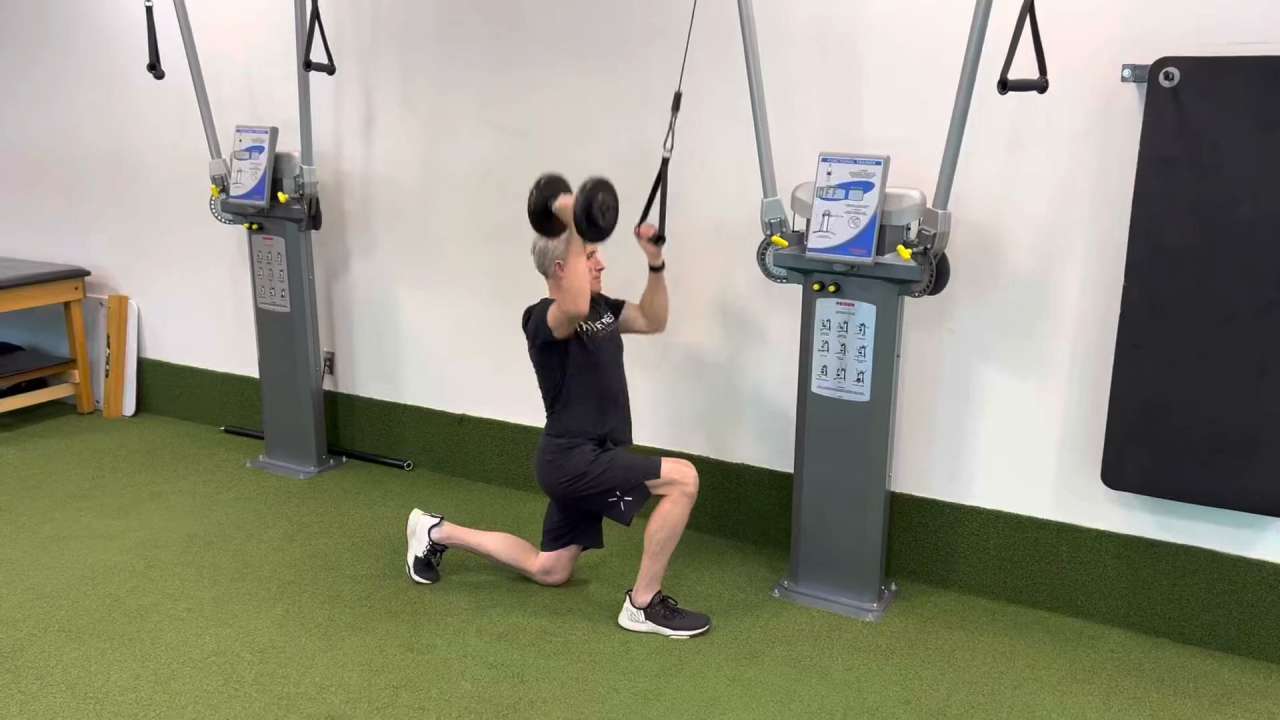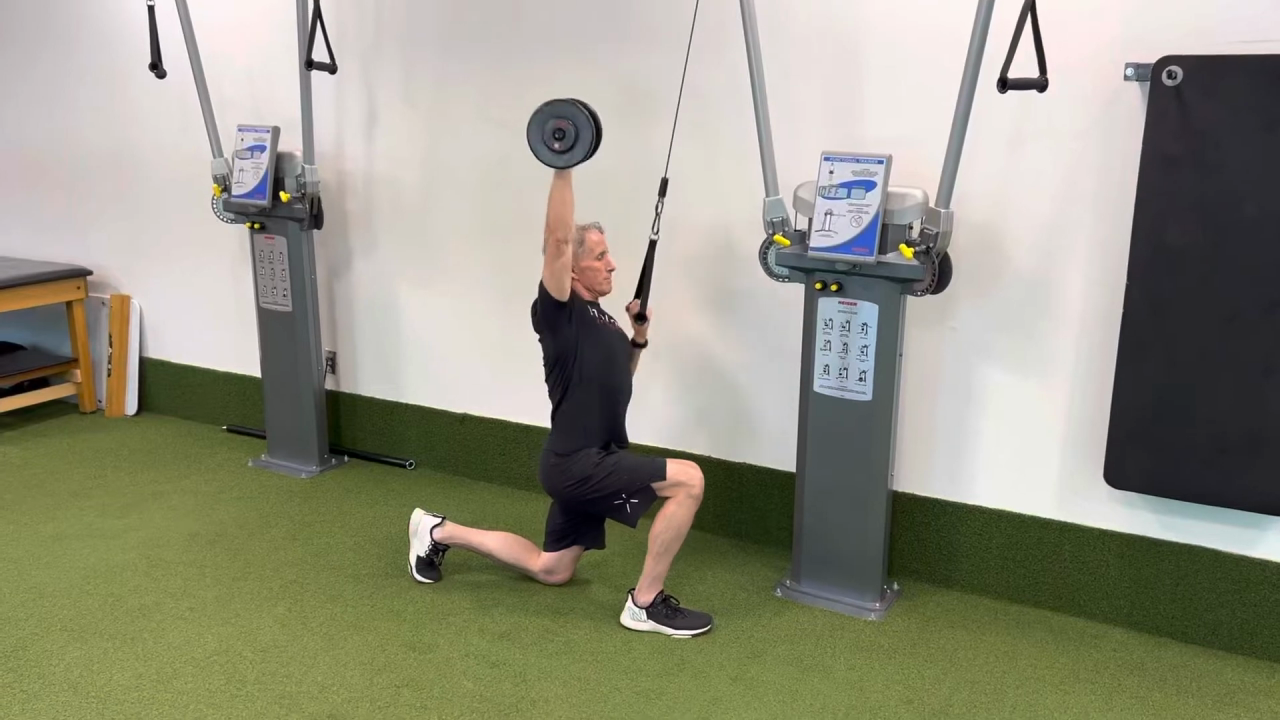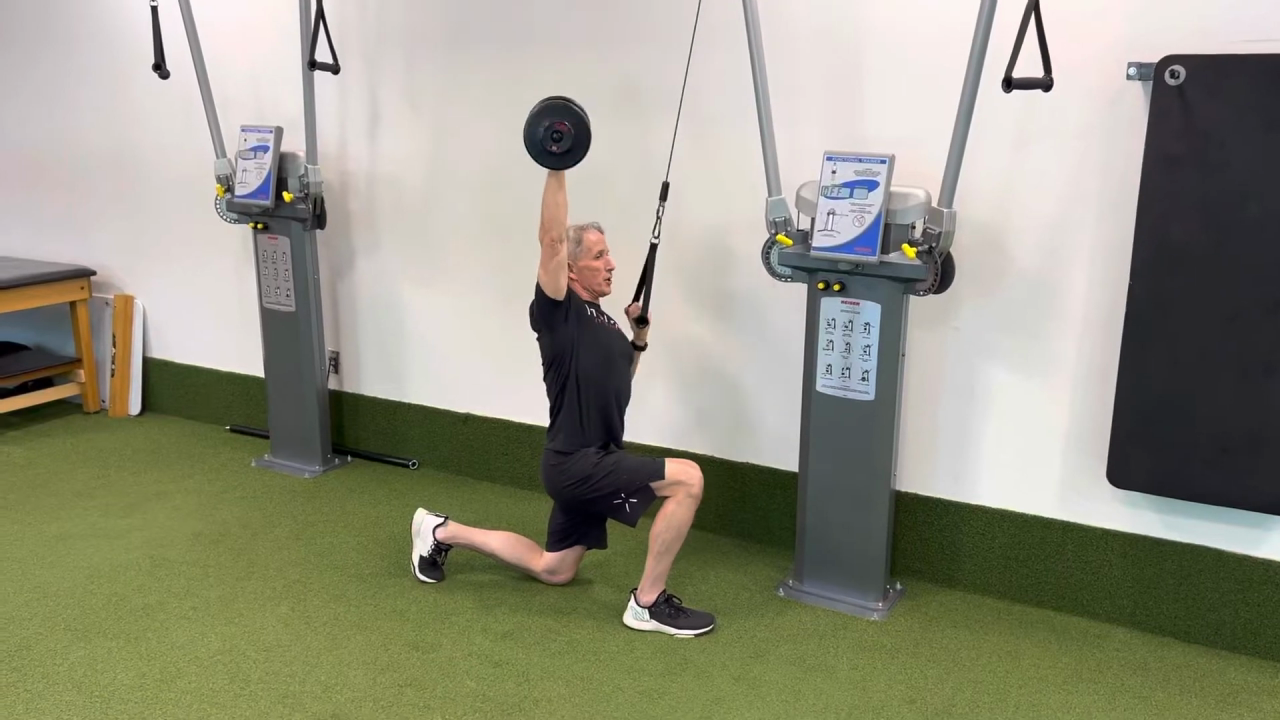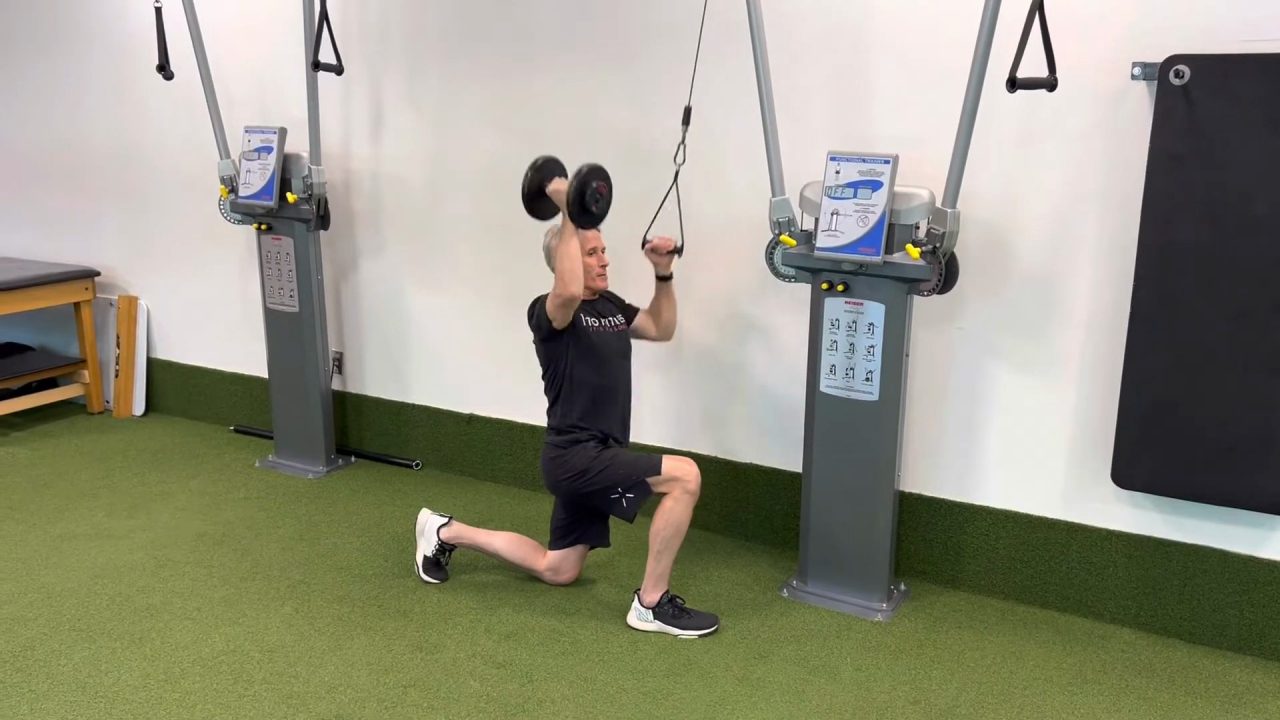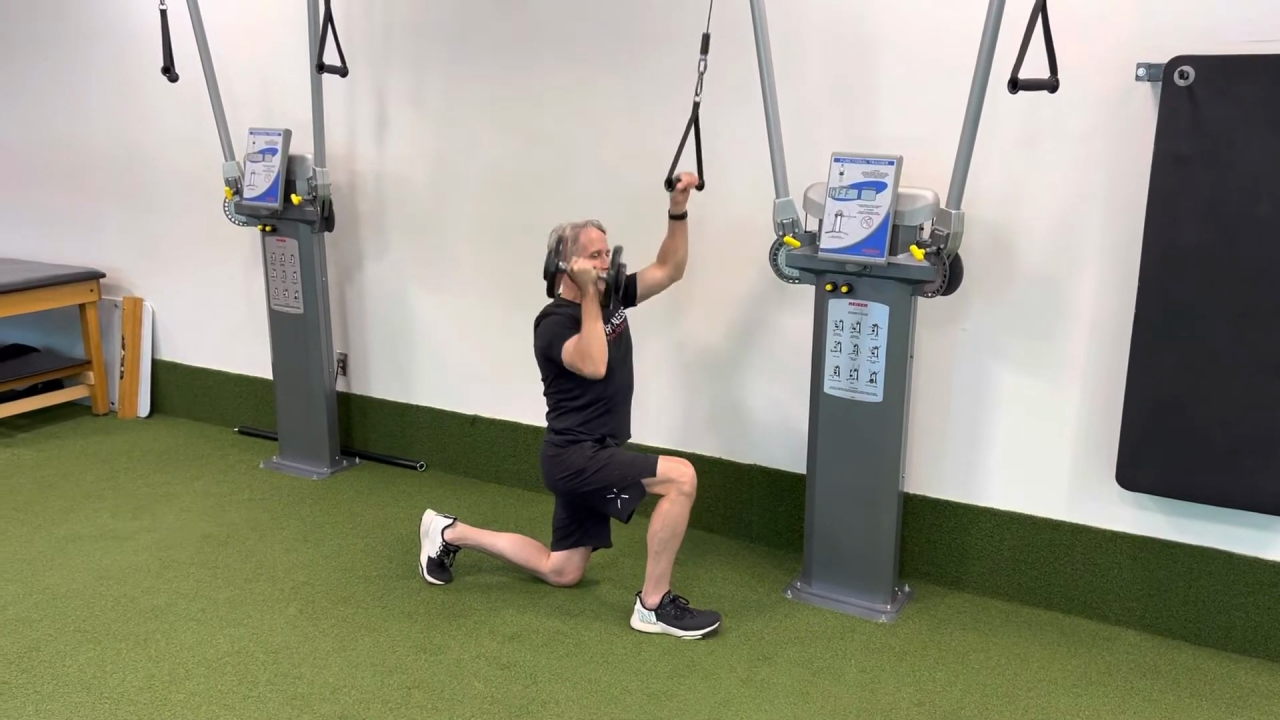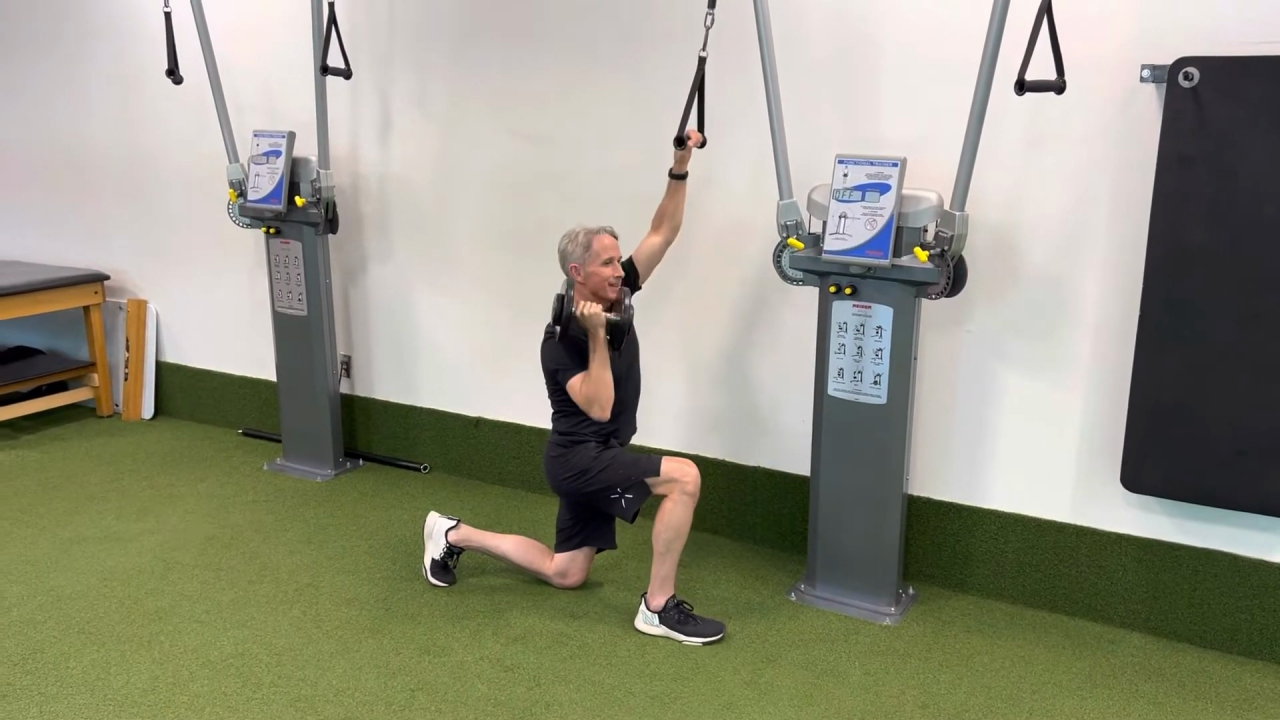
dt=0.4s
person 1, frame 1
left shoulder: (600, 306)
right shoulder: (542, 318)
left elbow: (655, 321)
right elbow: (574, 308)
left wrist: (654, 259)
right wrist: (572, 227)
left hip: (585, 460)
right hip: (574, 460)
left knee: (548, 570)
right knee: (682, 479)
left ankle: (437, 533)
right ankle: (643, 604)
person 1, frame 2
left shoulder: (597, 320)
right shoulder: (557, 310)
right elbow: (558, 240)
left wrist: (638, 336)
right wrist: (562, 167)
left hip: (588, 461)
right hip: (578, 464)
left knee: (550, 570)
right knee: (688, 480)
left ankle: (439, 533)
right ankle: (646, 604)
person 1, frame 3
left shoulder: (599, 318)
right shoulder: (556, 310)
right elbow: (551, 239)
left wrist: (638, 339)
right wrist: (556, 168)
left hip: (590, 460)
right hip: (577, 463)
left knee: (553, 569)
right knee: (687, 479)
left ankle: (442, 532)
right ankle: (648, 602)
person 1, frame 4
left shoulder: (609, 305)
right shoulder: (548, 313)
left elbow: (663, 329)
right elbow: (568, 292)
left wrist: (663, 273)
right wrist: (568, 217)
left hip: (594, 455)
right hip: (576, 456)
left knee: (556, 570)
right knee: (684, 476)
left ankle: (446, 534)
right ankle: (652, 603)
person 1, frame 5
left shoulder: (611, 295)
right shoulder: (553, 323)
left elbow: (670, 269)
right elbow: (594, 366)
left wrist: (677, 210)
right wrist: (589, 295)
left hip: (593, 456)
right hip: (575, 457)
left knee: (561, 571)
right knee: (680, 477)
left ankle: (450, 533)
right ankle: (654, 604)
person 1, frame 6
left shoulder: (615, 296)
right shoulder: (562, 340)
left elbow: (663, 232)
right elbow: (600, 408)
left wrist: (681, 166)
right wrist: (597, 339)
left hip: (597, 458)
right hip: (579, 459)
left knee: (564, 573)
right knee: (684, 478)
left ankle: (454, 536)
right ankle: (659, 608)
